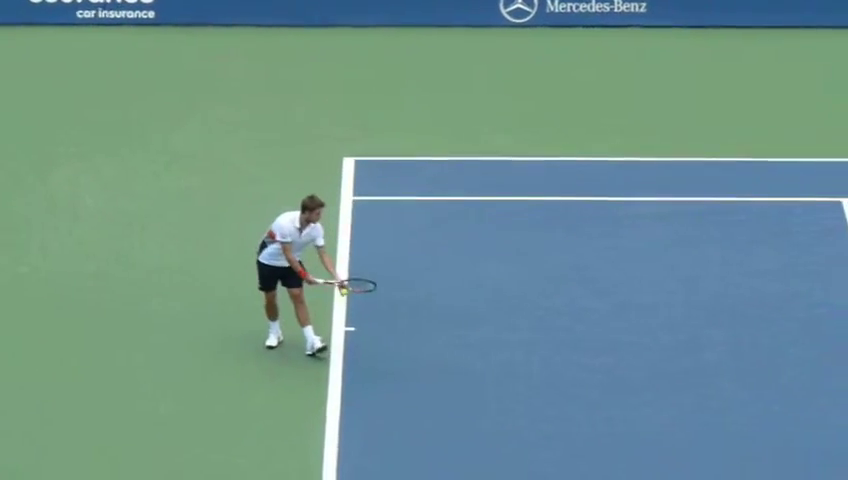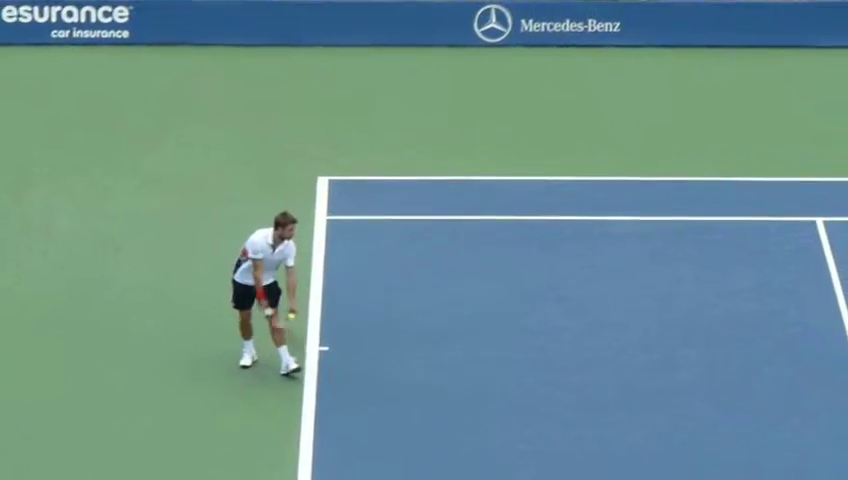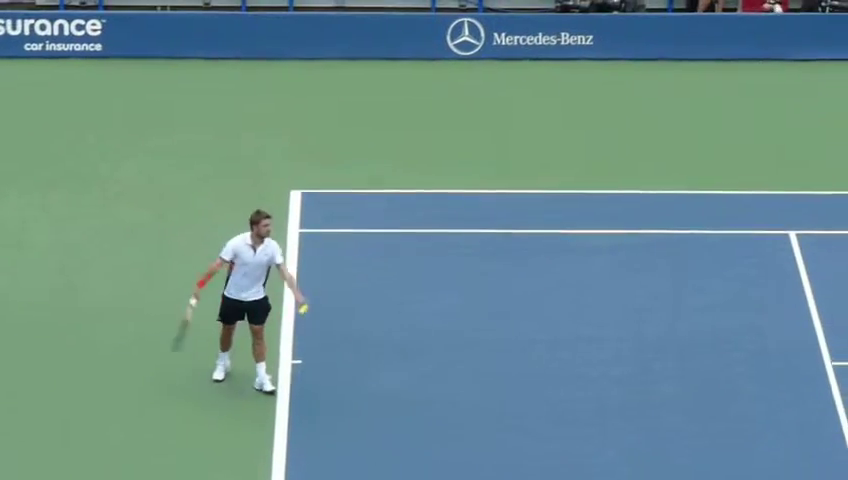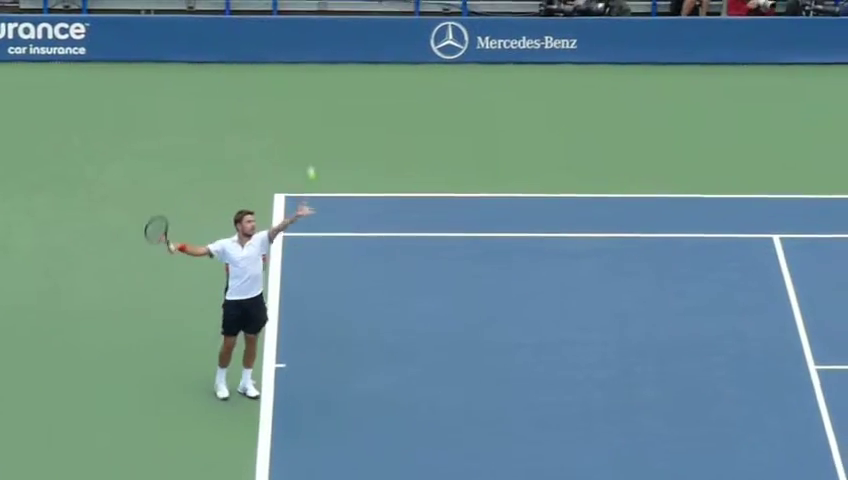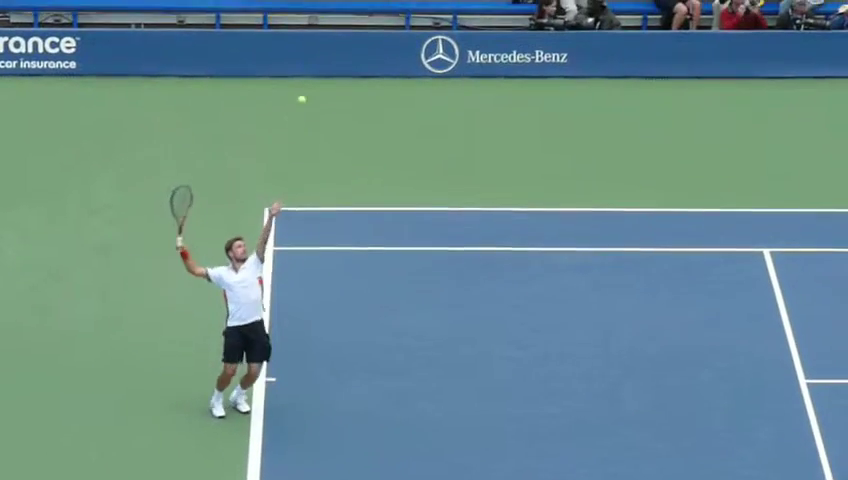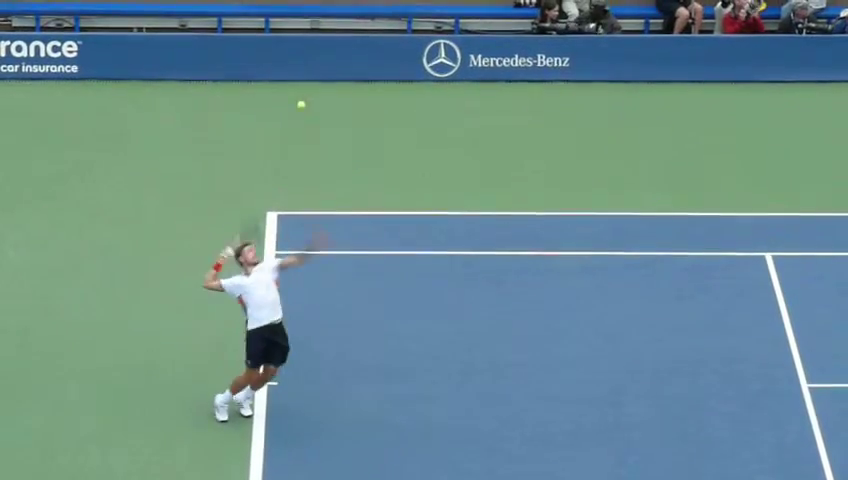
dt=0.3s
person 1, frame 1
left shoulder: (316, 228)
right shoulder: (284, 223)
left elbow: (323, 254)
right elbow: (288, 254)
left wrist: (336, 277)
right wrist: (305, 275)
left hip: (291, 263)
right hip: (268, 262)
left knee: (298, 298)
right knee: (270, 298)
left ankle: (311, 341)
right ankle: (275, 333)
person 1, frame 2
left shoulder: (289, 246)
right shoulder: (257, 240)
left elbow: (290, 275)
right elbow: (256, 272)
left wrist: (292, 302)
right wrist: (261, 298)
left hip: (268, 282)
right hip: (244, 281)
left knee: (274, 319)
right knee: (245, 317)
left ankle: (286, 361)
right ankle: (249, 352)
person 1, frame 3
left shoulder: (272, 247)
right shoulder: (236, 243)
left elbow: (284, 271)
right elbow: (218, 265)
left wrist: (297, 293)
right wrist: (199, 285)
left hip: (257, 298)
right hip: (233, 296)
left knee: (258, 334)
right knee: (227, 330)
left ankle: (262, 378)
right ankle: (223, 364)
person 1, frame 4
left shoulder: (260, 240)
right shoulder: (226, 245)
left elbow: (278, 229)
right elbow: (199, 251)
left wrist: (296, 216)
right wrist: (179, 248)
left hip: (255, 299)
right hip: (234, 301)
left knee: (252, 341)
right knee: (229, 342)
left ankle: (246, 383)
right ankle: (220, 380)
person 1, frame 5
left shoulder: (254, 264)
right shoulder: (222, 273)
left elbow: (263, 240)
right elbow: (195, 270)
left wrist: (272, 217)
right wrist: (183, 252)
left hip: (256, 327)
right hip: (235, 328)
left knee: (254, 372)
right knee: (229, 371)
left ankle: (239, 397)
right ankle: (216, 401)
person 1, frame 6
left shoulder: (268, 267)
right shoulder: (238, 281)
left elbow: (294, 261)
right elbow: (208, 284)
left wrist: (311, 248)
right wrist: (219, 262)
left hip: (276, 328)
right hip: (256, 330)
left knee: (270, 372)
right knee: (250, 375)
left ankle: (243, 398)
right ankle: (221, 400)
